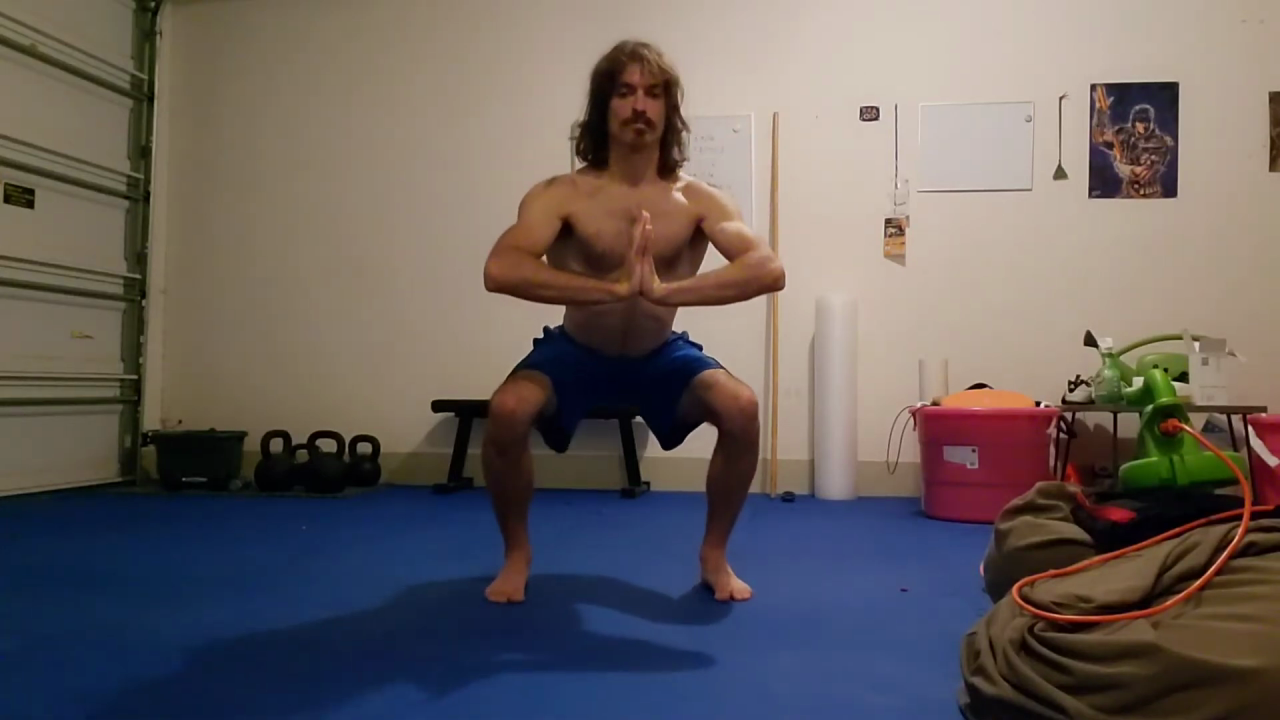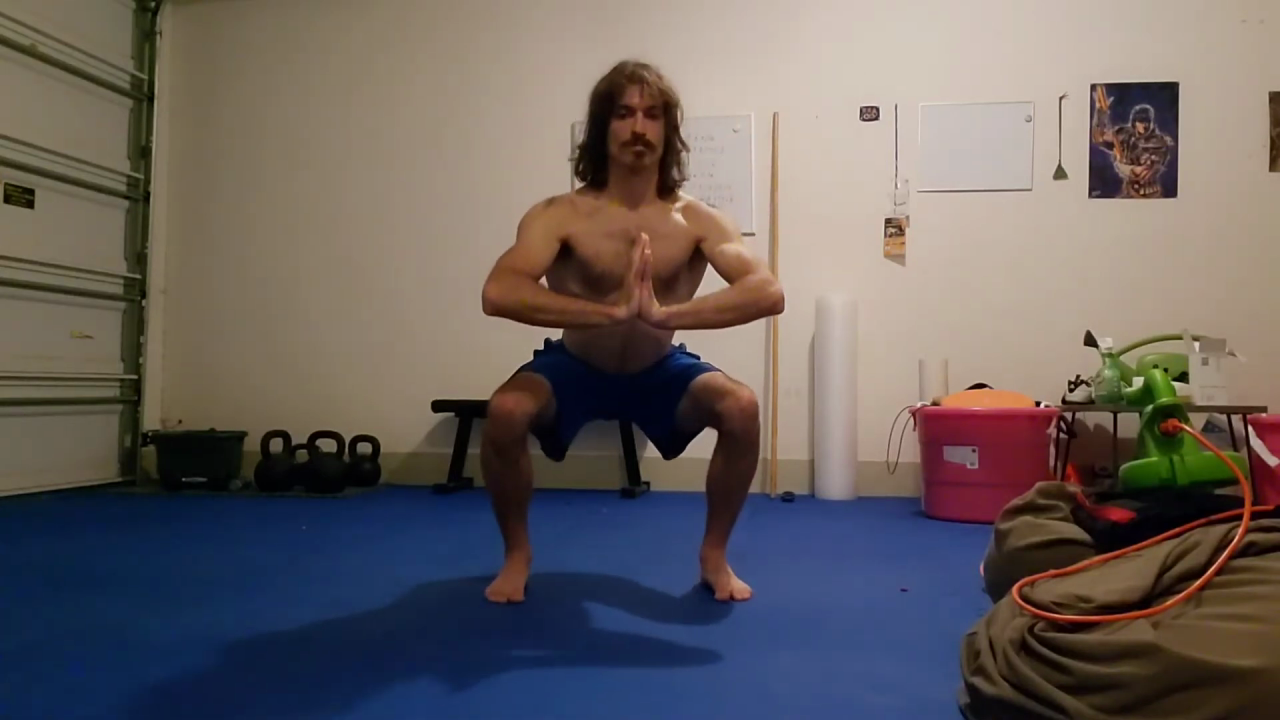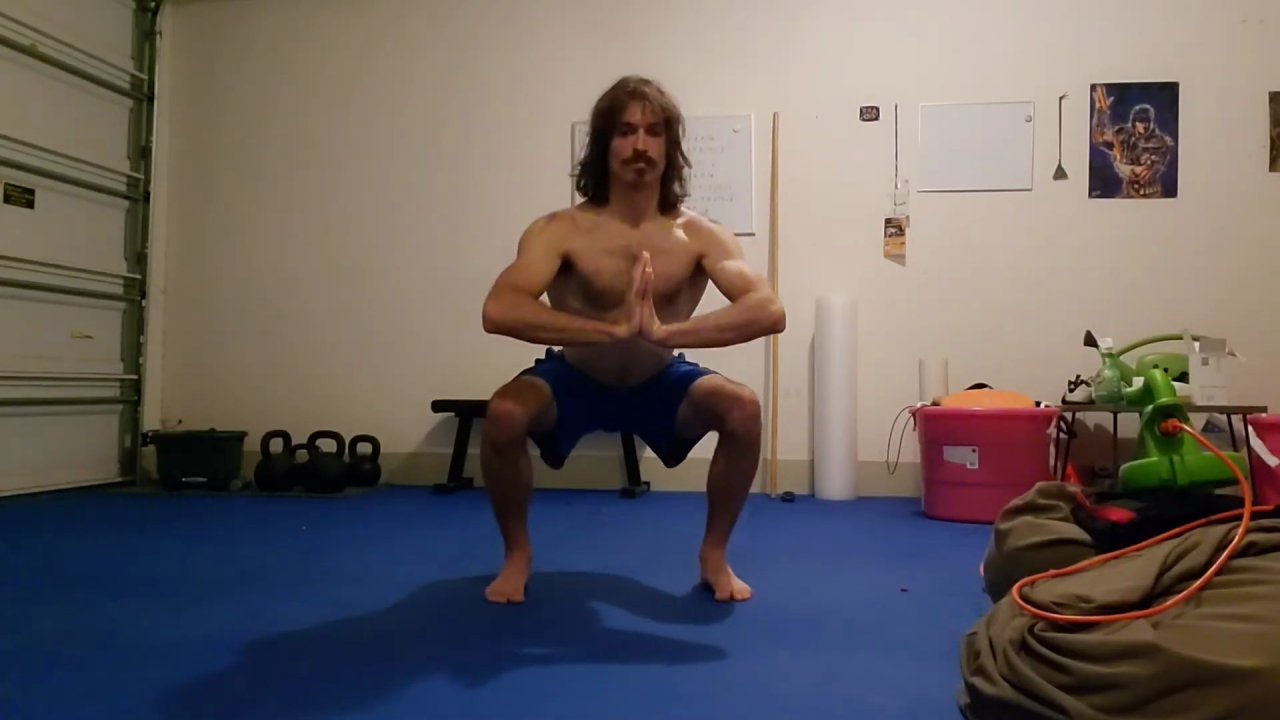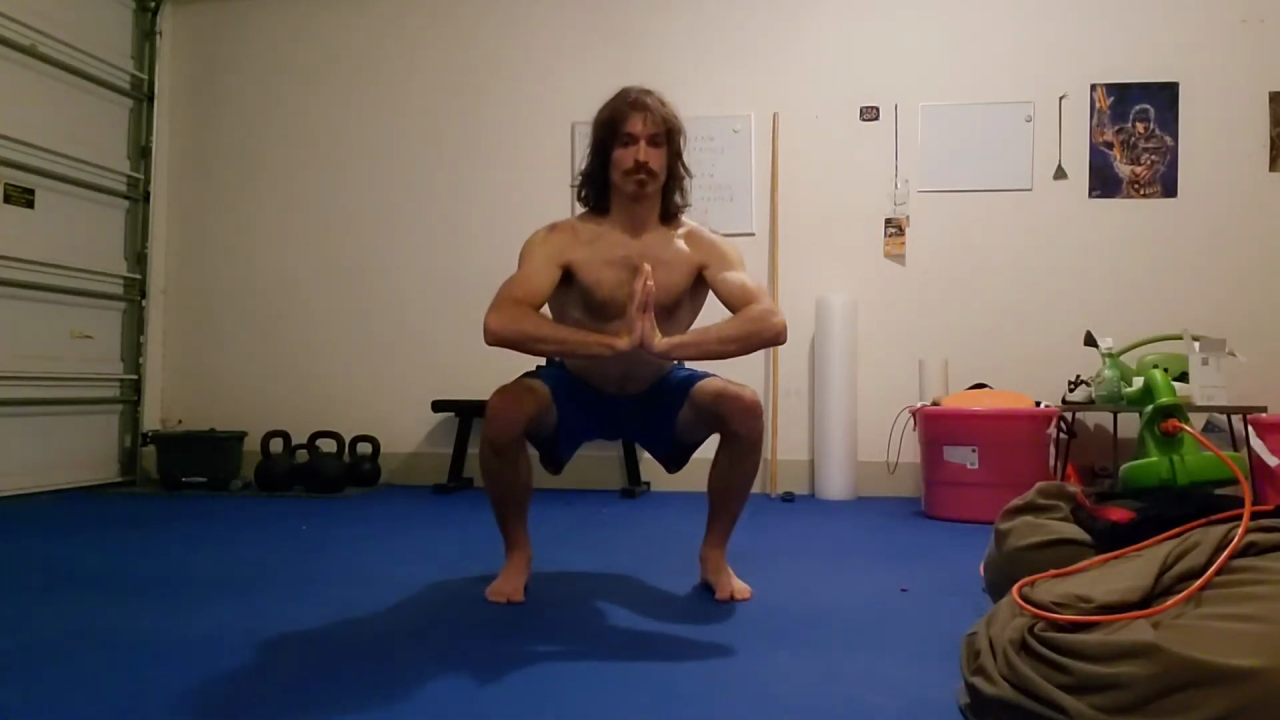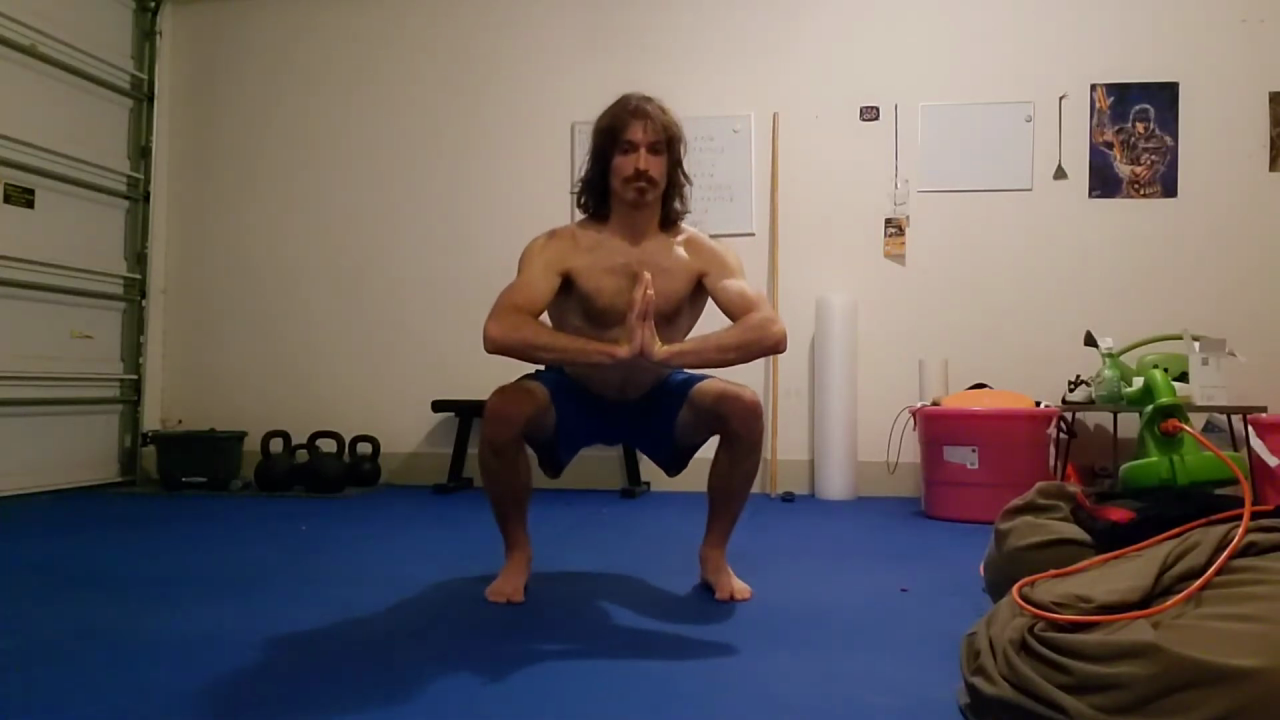
dt=0.4s
person 1, frame 1
left shoulder: (699, 201)
right shoulder: (560, 195)
left elbow: (770, 270)
right elbow: (500, 271)
left wrist: (665, 291)
right wrist: (614, 288)
left hip: (660, 355)
right hip: (574, 352)
left knee: (740, 408)
right knee: (507, 411)
left ankle: (714, 554)
right ankle: (517, 552)
person 1, frame 2
left shoulder: (698, 221)
right shoulder: (558, 215)
left elbow: (769, 293)
right elbow: (498, 294)
left wrist: (665, 313)
right wrist: (612, 311)
left hip: (659, 370)
right hip: (574, 367)
left knee: (741, 408)
right knee: (505, 412)
left ankle: (714, 554)
right ankle: (517, 552)
person 1, frame 3
left shoulder: (700, 236)
right shoulder: (560, 231)
left elbow: (769, 312)
right elbow: (498, 311)
left wrist: (665, 333)
right wrist: (612, 329)
left hip: (659, 383)
right hip: (575, 379)
left knee: (742, 409)
right knee: (504, 412)
left ankle: (714, 554)
right ankle: (517, 553)
person 1, frame 4
left shoulder: (701, 246)
right shoulder: (561, 241)
left elbow: (771, 323)
right elbow: (499, 324)
left wrist: (666, 343)
right wrist: (615, 341)
left hip: (660, 391)
right hip: (575, 388)
left knee: (744, 410)
right knee: (504, 413)
left ankle: (714, 554)
right ankle: (517, 553)
person 1, frame 5
left shoulder: (701, 253)
right shoulder: (559, 248)
left elbow: (771, 331)
right elbow: (499, 332)
left wrist: (664, 351)
right wrist: (614, 349)
left hip: (659, 397)
right hip: (574, 395)
left knee: (744, 410)
right knee: (503, 412)
left ankle: (714, 554)
right ankle: (517, 553)
